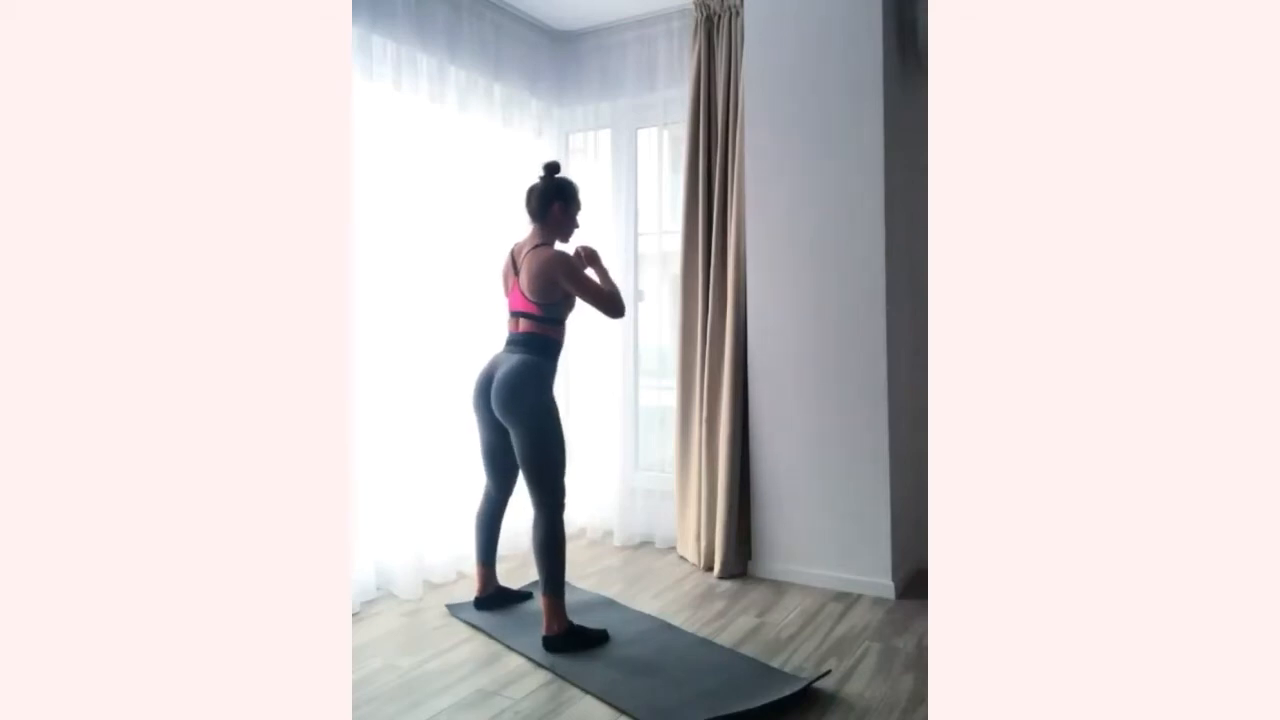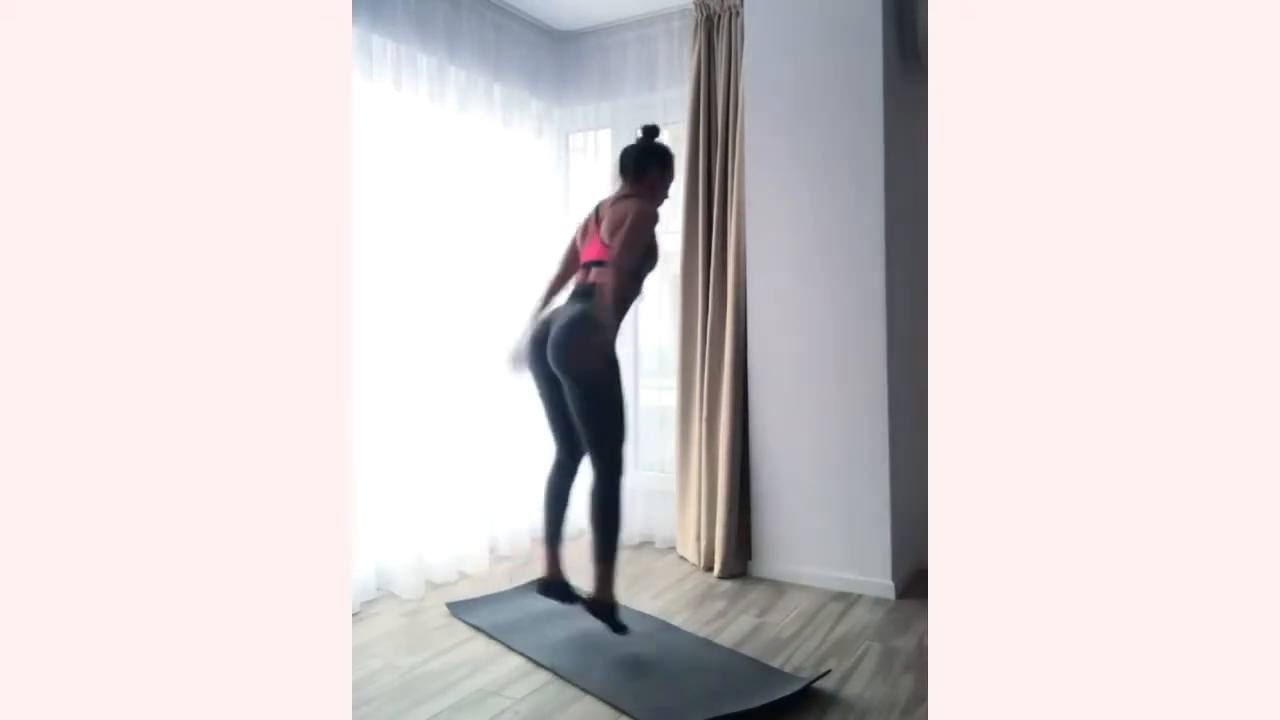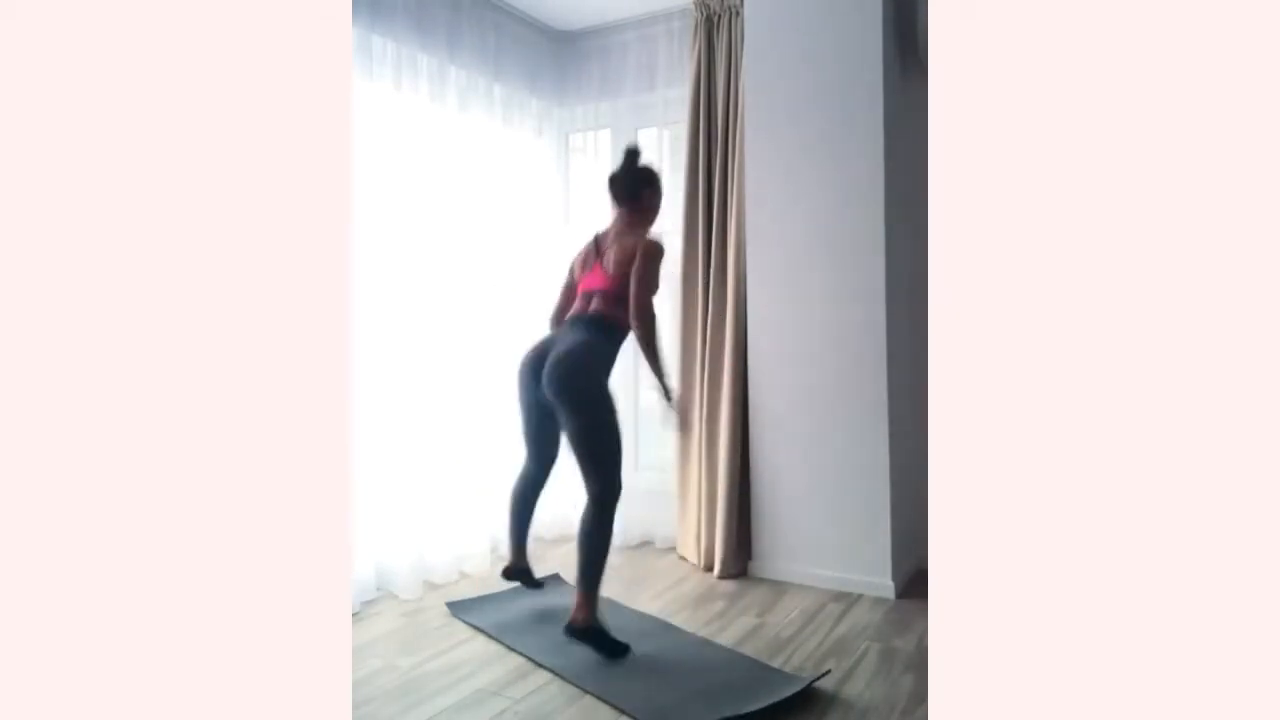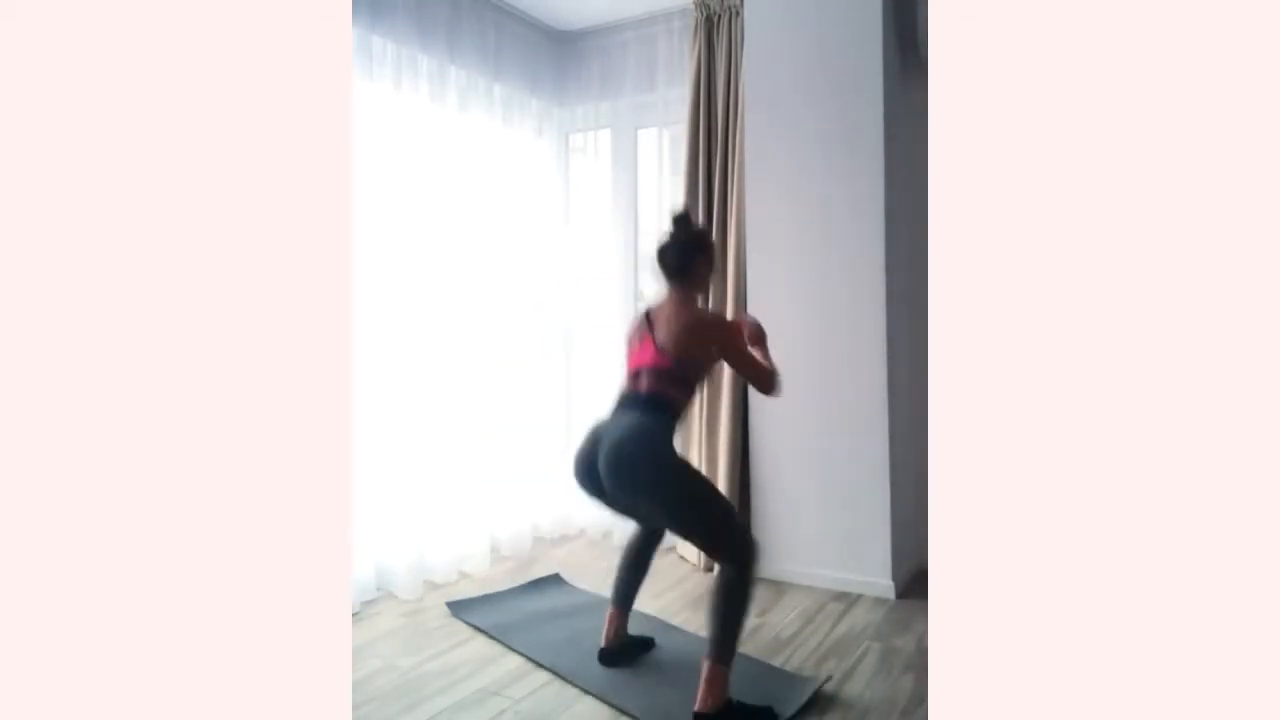
dt=1s
person 1, frame 1
left shoulder: (513, 255)
right shoulder: (554, 260)
right elbow: (615, 308)
left wrist: (574, 269)
right wrist: (594, 264)
left hip: (492, 376)
right hip: (525, 385)
left knee: (497, 487)
right knee: (549, 504)
left ankle: (487, 587)
right ankle: (556, 626)
person 1, frame 2
left shoulder: (594, 215)
right shoulder: (641, 213)
right elbow: (618, 274)
right wrist: (600, 324)
left hip: (547, 334)
right hip: (583, 337)
left knee: (568, 454)
right knee: (608, 468)
left ankle: (551, 572)
right ankle: (602, 592)
person 1, frame 3
left shoulder: (590, 246)
right shoulder: (646, 250)
right elbow: (638, 319)
right wrist: (665, 386)
left hip: (542, 357)
right hip: (576, 373)
left knee: (539, 462)
right knee: (604, 492)
left ankle: (515, 561)
right ankle: (583, 617)
person 1, frame 4
left shoulder: (642, 322)
right shoulder: (706, 323)
right elbow: (767, 384)
right wrist: (755, 341)
left hip: (594, 451)
right hip: (638, 457)
left knee: (652, 522)
right knee: (738, 551)
left ankle: (614, 639)
